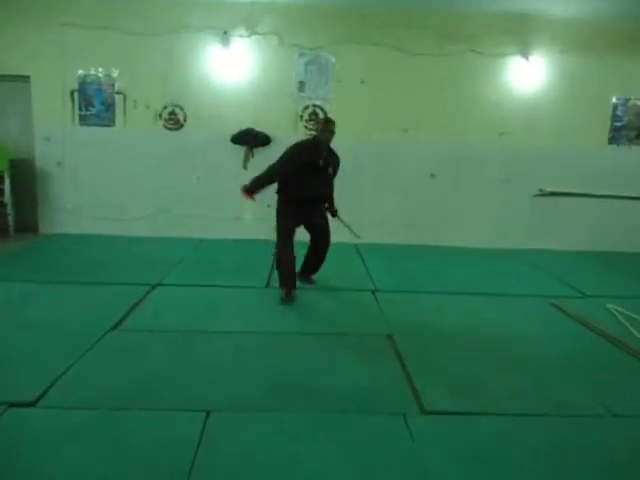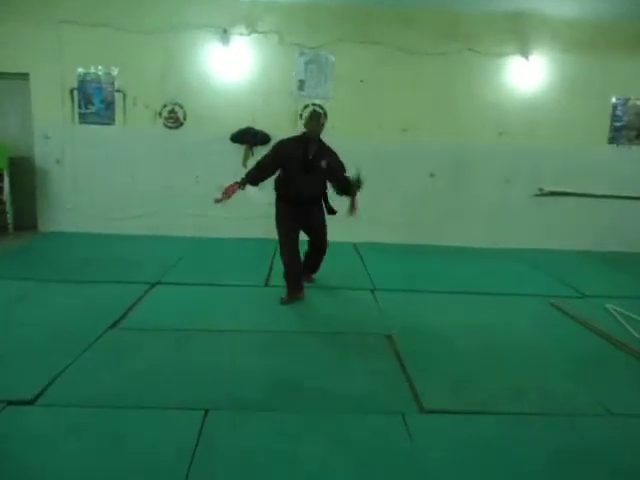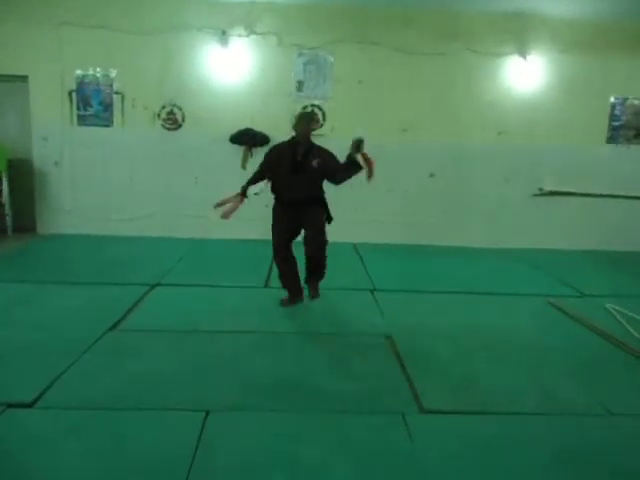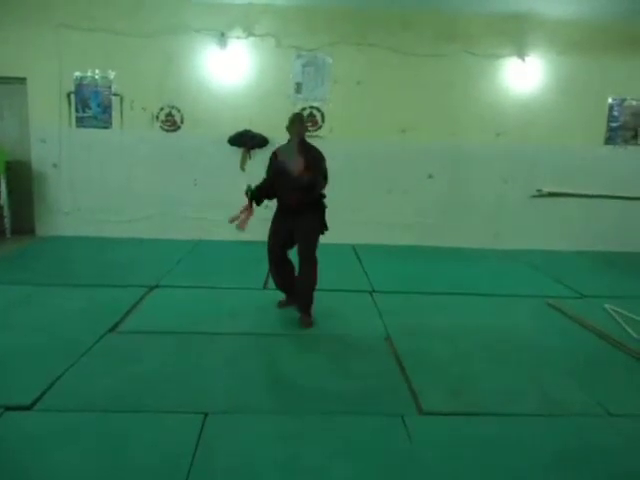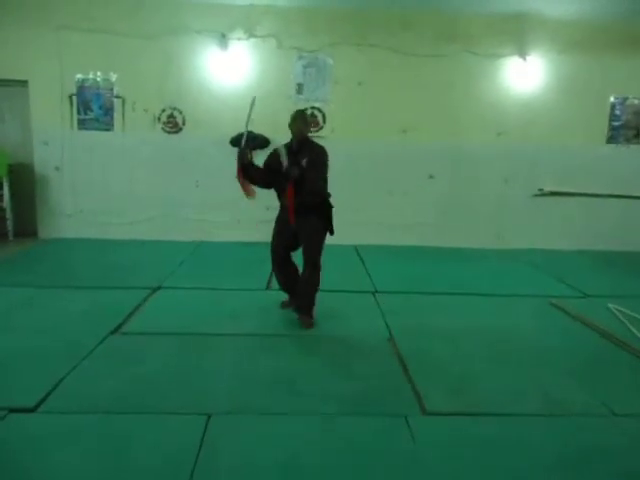
dt=0.2s
person 1, frame 1
left shoulder: (333, 158)
right shoulder: (301, 150)
right elbow: (278, 169)
left wrist: (330, 204)
right wrist: (255, 186)
left hip: (315, 205)
right hip: (290, 202)
left knee: (322, 241)
right knee: (284, 242)
left ankle: (306, 273)
right ankle: (288, 288)
person 1, frame 2
left shoulder: (328, 154)
right shoulder: (286, 146)
left elbow: (340, 180)
right elbow: (264, 167)
left wrist: (351, 188)
right wrist: (242, 183)
left hip: (313, 205)
right hip: (288, 203)
left knee: (319, 244)
right knee: (288, 246)
left ankle: (308, 270)
right ankle: (295, 289)
person 1, frame 3
left shoulder: (320, 154)
right shoulder: (278, 151)
left elbow: (338, 175)
right elbow: (261, 174)
left wrist: (353, 156)
right wrist: (244, 191)
left hip: (311, 207)
right hip: (284, 207)
left knee: (316, 245)
right knee: (281, 250)
left ankle: (313, 280)
right ankle: (294, 292)
person 1, frame 4
left shoulder: (313, 154)
right shoulder: (278, 154)
left elbow: (320, 182)
right elbow: (271, 185)
left wrist: (307, 178)
right wrist: (255, 196)
left hip: (309, 212)
right hip: (285, 211)
left knee: (306, 258)
right knee: (275, 253)
left ankle: (304, 309)
right ankle: (292, 294)
person 1, frame 5
left shoulder: (317, 152)
right shoulder: (280, 153)
left elbow: (318, 183)
right elbow: (265, 179)
left wrist: (298, 174)
right wrist: (247, 164)
left hip: (315, 214)
right hip: (289, 213)
left knee: (311, 261)
right knee: (278, 255)
left ankle: (305, 310)
right ankle: (295, 295)
